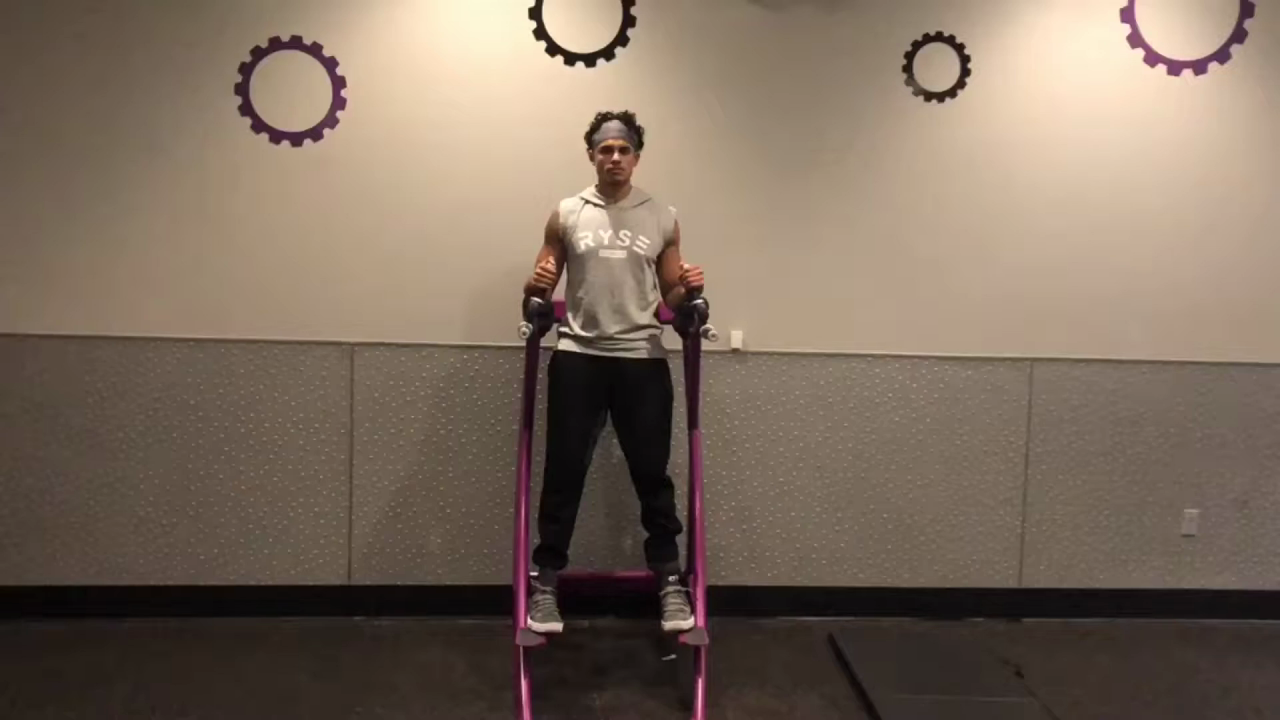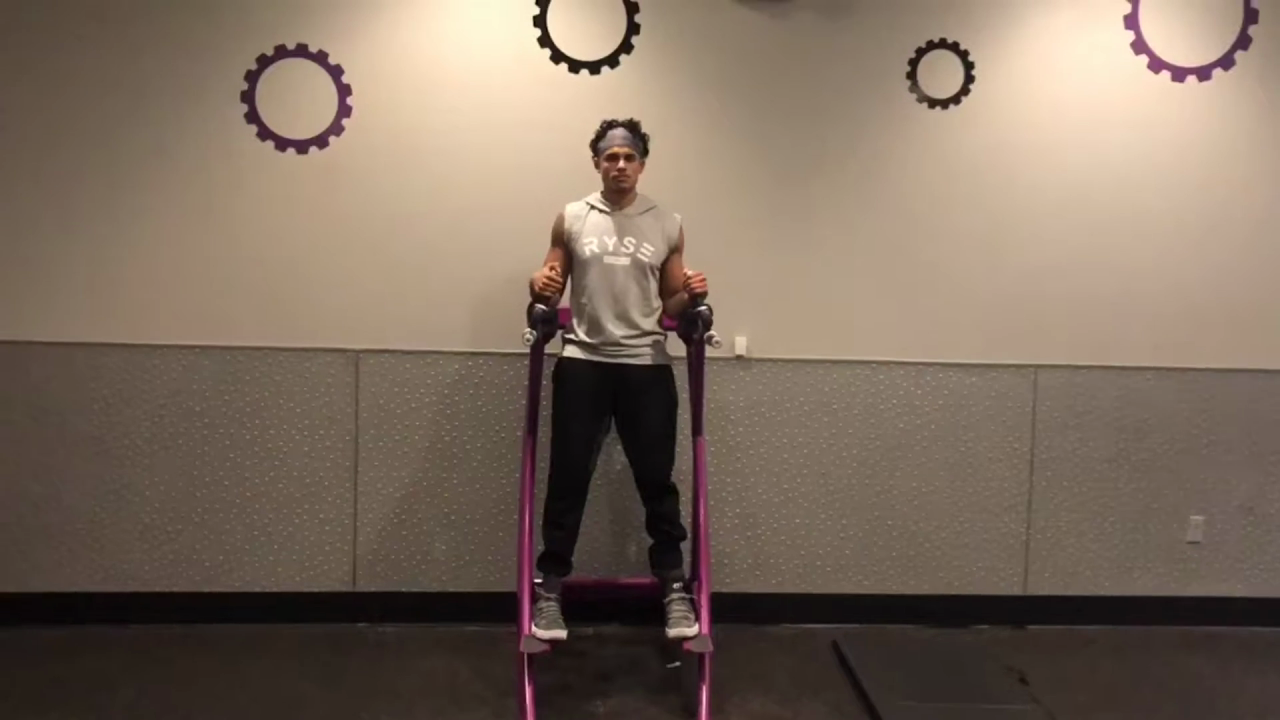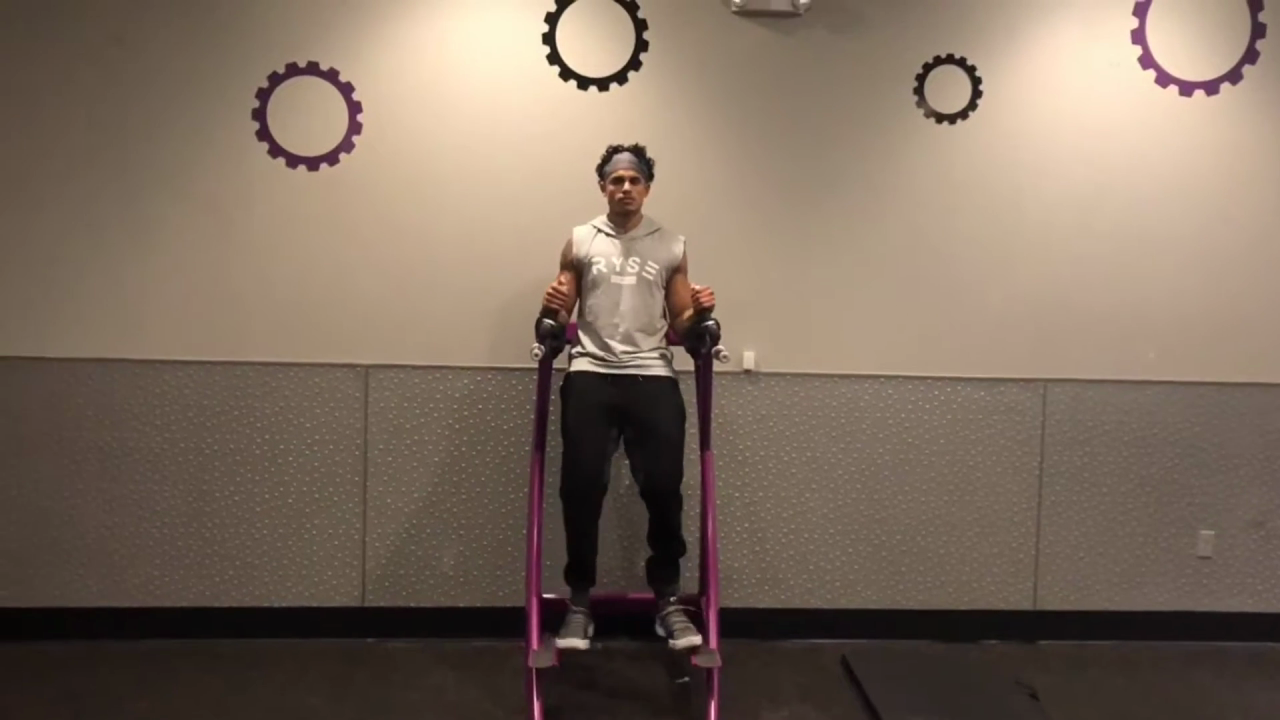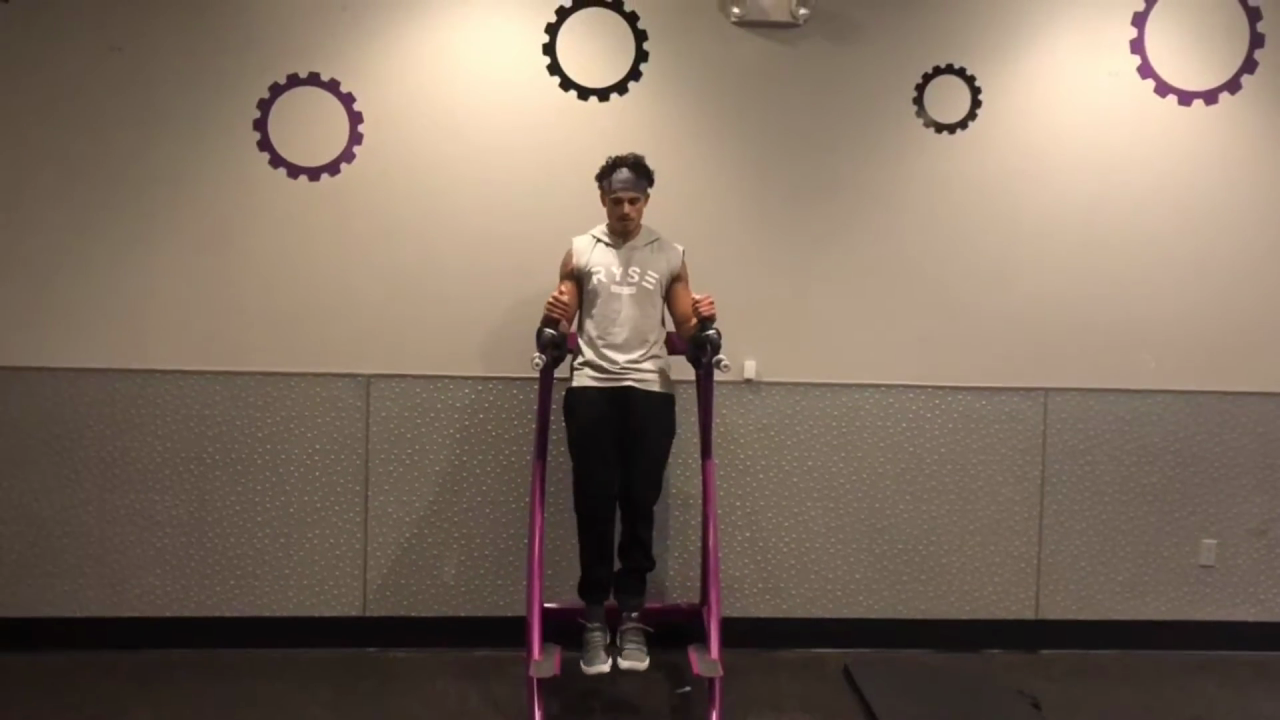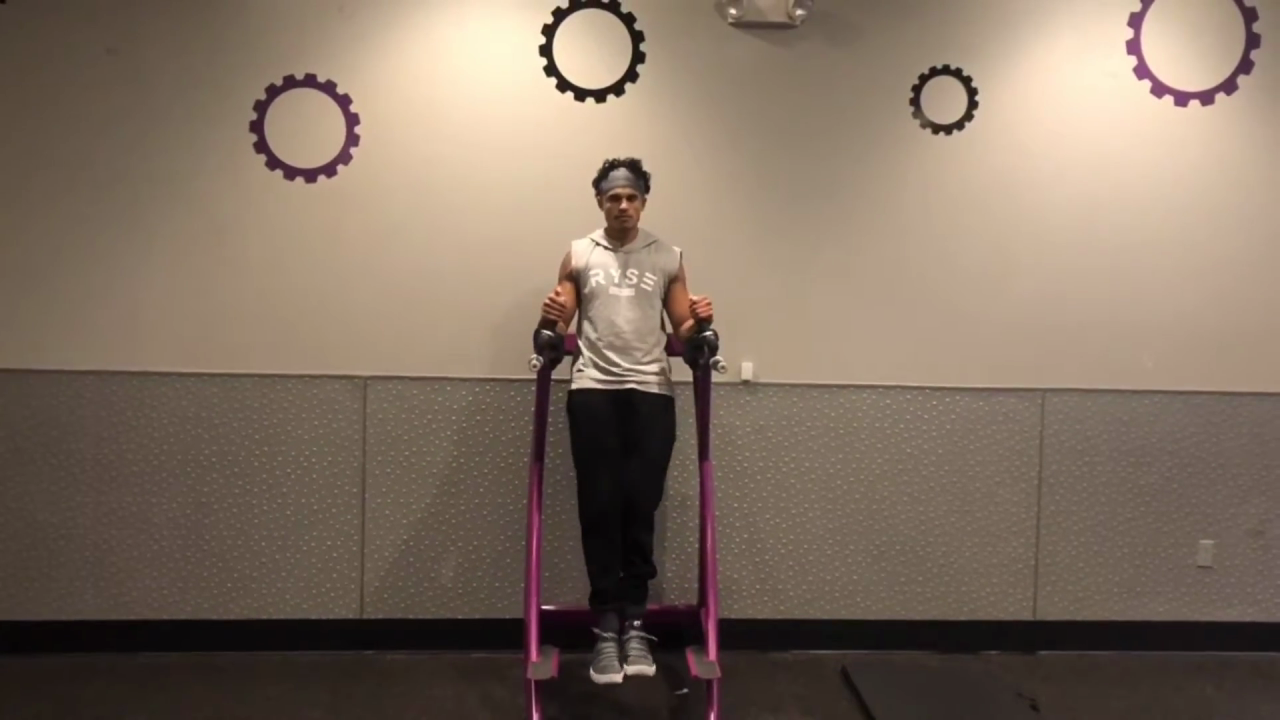
dt=0.5s
person 1, frame 1
left shoulder: (662, 218)
right shoulder: (566, 215)
left elbow: (671, 297)
right elbow: (543, 284)
left wrist: (689, 287)
right wrist: (535, 287)
left hip: (642, 359)
right hip: (578, 357)
left knee: (652, 473)
right knee: (564, 472)
left ankle: (669, 581)
right ankle: (546, 582)
person 1, frame 2
left shoulder: (668, 225)
right shoulder: (571, 219)
left elbow: (672, 304)
right elbow: (551, 287)
left wrist: (692, 294)
right wrist: (540, 287)
left hip: (646, 366)
right hip: (583, 363)
left knee: (656, 480)
right knee: (568, 478)
left ankle: (674, 587)
right ankle: (550, 588)
person 1, frame 3
left shoulder: (671, 246)
right shoulder: (580, 242)
left elbow: (678, 324)
right elbow: (561, 318)
left wrist: (700, 311)
right wrist: (552, 308)
left hip: (652, 375)
right hip: (591, 374)
left knee: (662, 486)
right knee: (582, 486)
left ankle: (669, 599)
right ankle: (579, 602)
person 1, frame 4
left shoulder: (670, 255)
right shoulder: (580, 251)
left elbow: (684, 330)
right elbow: (561, 327)
left wrist: (703, 319)
right wrist: (552, 318)
left hip: (649, 390)
right hip: (591, 389)
left knee: (638, 504)
right knee: (594, 504)
left ankle: (631, 616)
right ankle: (595, 618)
person 1, frame 5
left shoulder: (668, 257)
right shoulder: (579, 254)
left elbow: (682, 332)
right elbow: (558, 329)
left wrist: (699, 321)
right wrist: (550, 320)
left hip: (650, 389)
right hip: (593, 387)
left knee: (640, 505)
right knee: (600, 506)
left ankle: (633, 621)
right ankle: (607, 625)
